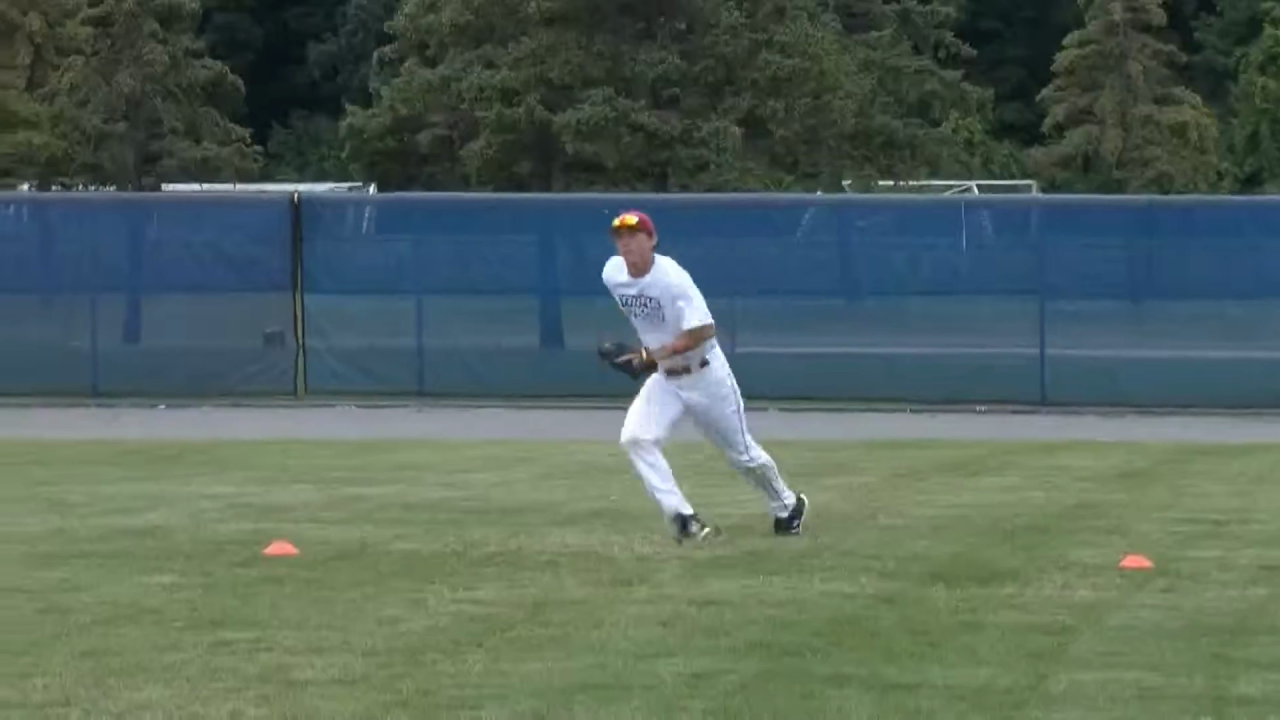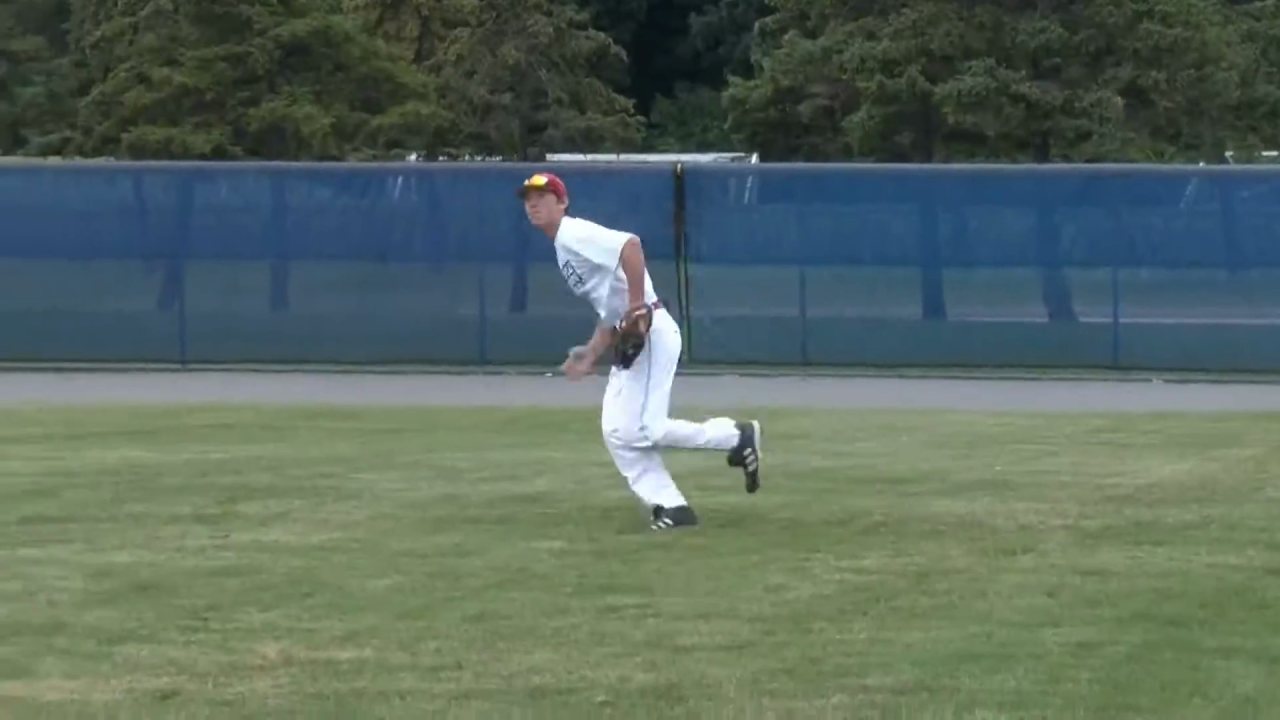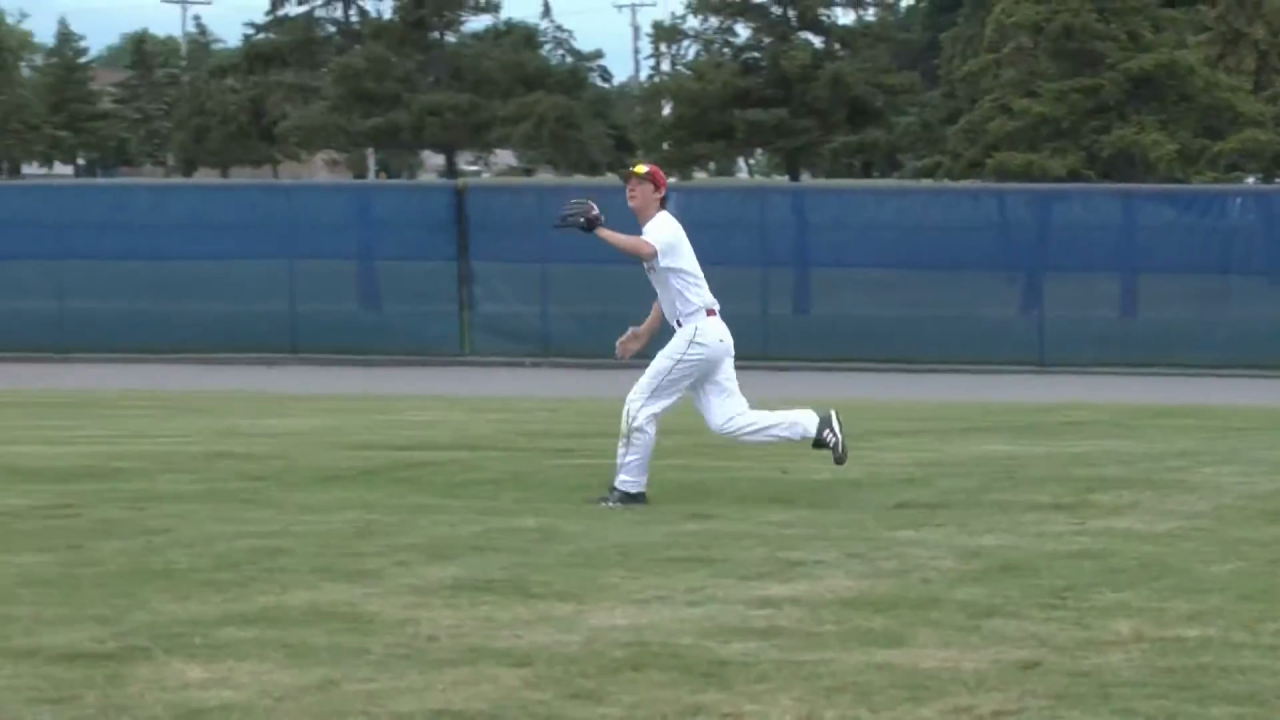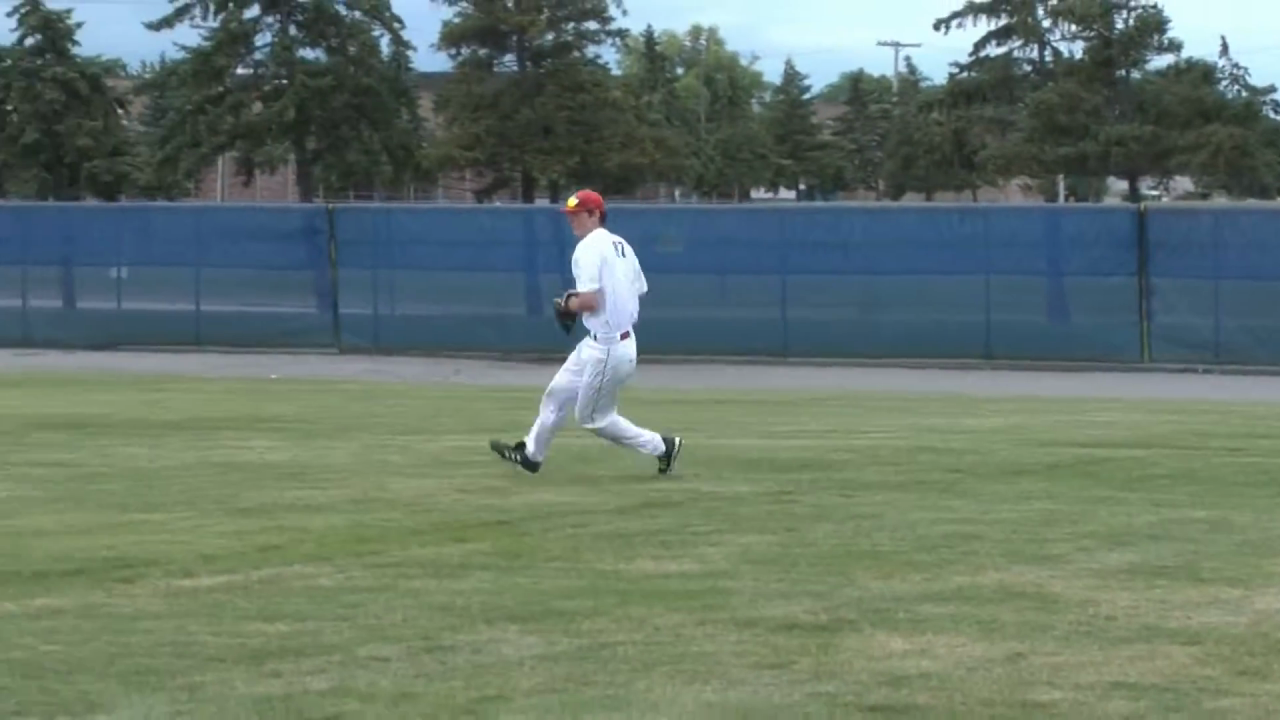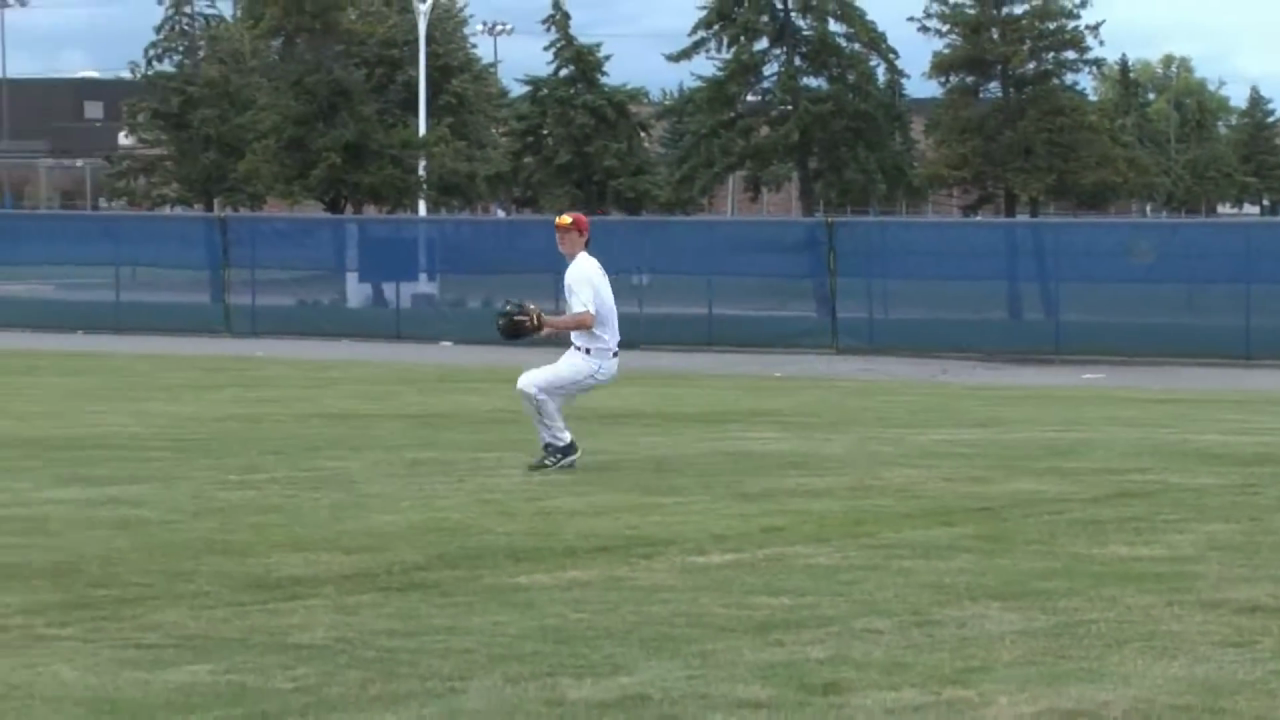
dt=0.7s
person 1, frame 1
left shoulder: (671, 279)
right shoulder: (611, 272)
left elbow: (702, 332)
left wrist: (652, 354)
left hip: (703, 371)
right hip: (664, 376)
left knee: (740, 453)
right knee: (634, 438)
left ankle: (786, 507)
right ankle: (684, 517)
person 1, frame 2
left shoulder: (575, 234)
right shoulder: (564, 243)
left elbow: (631, 245)
left wrist: (637, 309)
right wrist: (592, 355)
left hip: (651, 334)
left knee: (637, 432)
right knee: (617, 432)
left ankle: (735, 436)
right ankle: (671, 507)
person 1, frame 3
left shoulder: (664, 227)
right shoulder: (660, 229)
left elbow: (645, 251)
left wrist: (599, 230)
right wrist: (644, 332)
left hip: (699, 334)
right hip: (707, 333)
left knee: (639, 408)
right knee: (731, 420)
left ankle: (629, 488)
right ankle: (816, 425)
person 1, frame 4
left shoulder: (588, 248)
right shoulder: (621, 245)
left elbow: (590, 301)
right elbow: (639, 291)
left wrist: (570, 304)
left hip: (607, 348)
right hip: (619, 343)
left knee: (593, 416)
right knee: (558, 393)
left ankle: (661, 446)
right ankle: (531, 453)
person 1, frame 5
left shoulder: (578, 271)
right shoulder: (591, 266)
left elbow: (586, 320)
left wrist: (544, 321)
right wrist: (555, 327)
left hip: (595, 362)
right hip: (584, 355)
left knee: (528, 385)
right knee: (543, 393)
left ankle: (561, 444)
right ankle: (558, 449)
